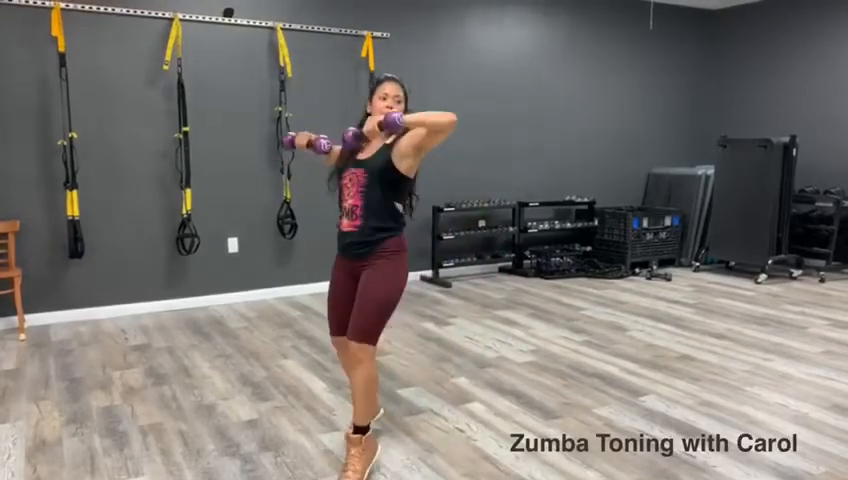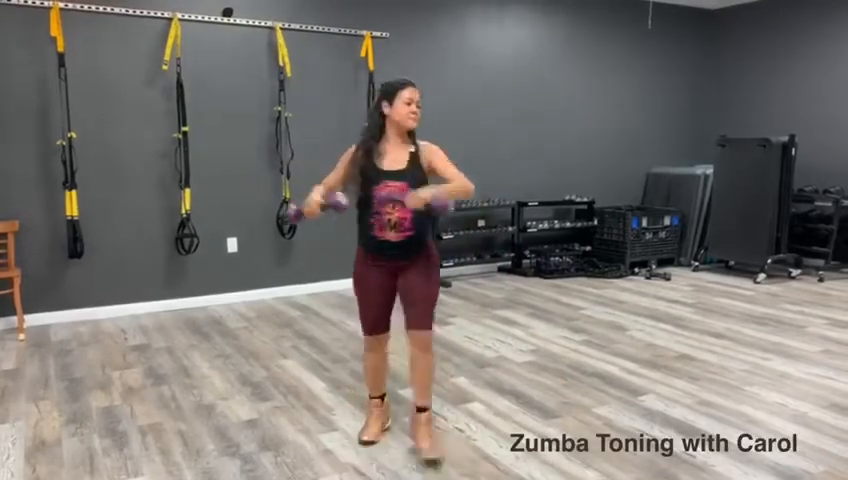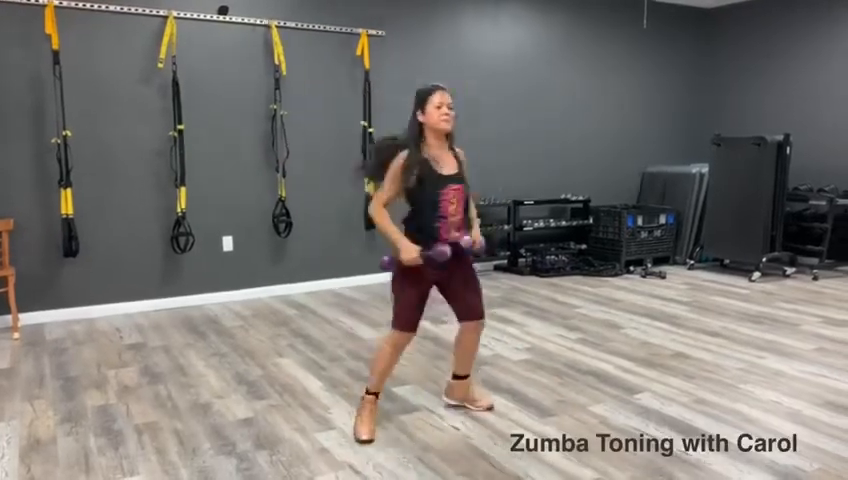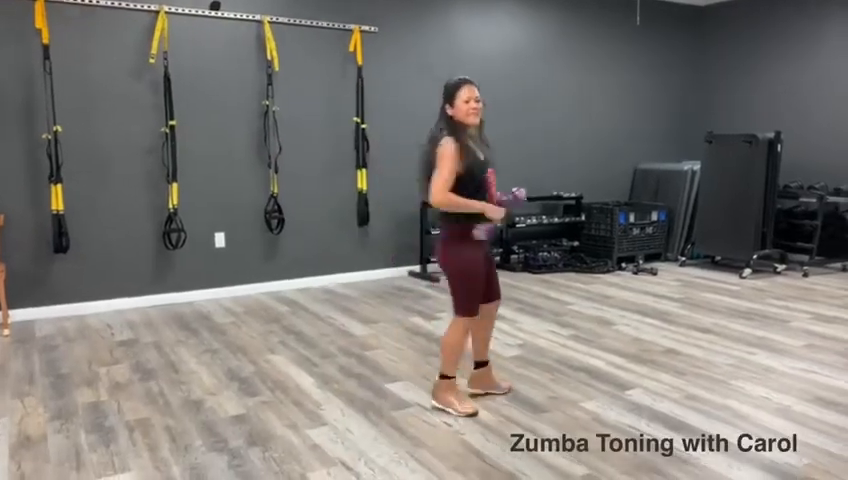
dt=0.3s
person 1, frame 1
left shoulder: (406, 144)
right shoulder: (356, 146)
left elbow: (449, 120)
right elbow: (333, 156)
right wrist: (309, 143)
left hip: (385, 257)
right hip: (347, 256)
left knee: (360, 346)
right knee: (341, 340)
left ankle: (361, 442)
right ankle: (368, 406)
person 1, frame 2
left shoulder: (425, 152)
right shoulder: (360, 153)
left elbow: (465, 188)
right elbow: (326, 188)
left wrist: (430, 193)
right wrist: (314, 199)
left hip: (418, 257)
right hip: (373, 259)
left knee: (422, 336)
right knee: (375, 338)
left ankle: (421, 421)
right ankle: (378, 407)
person 1, frame 3
left shoulder: (457, 156)
right shoulder: (407, 159)
right elbow: (377, 207)
left wrist: (475, 229)
right wrist: (402, 244)
left hip: (455, 257)
right hip: (417, 260)
left knee: (474, 321)
right knee: (402, 334)
left ankle: (459, 387)
right ankle: (368, 404)
person 1, frame 4
left shoulder: (474, 142)
right shoulder: (449, 145)
right elbow: (439, 196)
left wrist: (495, 202)
right wrist: (485, 208)
left hip: (476, 238)
right hip: (459, 240)
left knee: (489, 305)
right knee: (467, 315)
left ankle: (482, 375)
right ankle: (443, 388)
